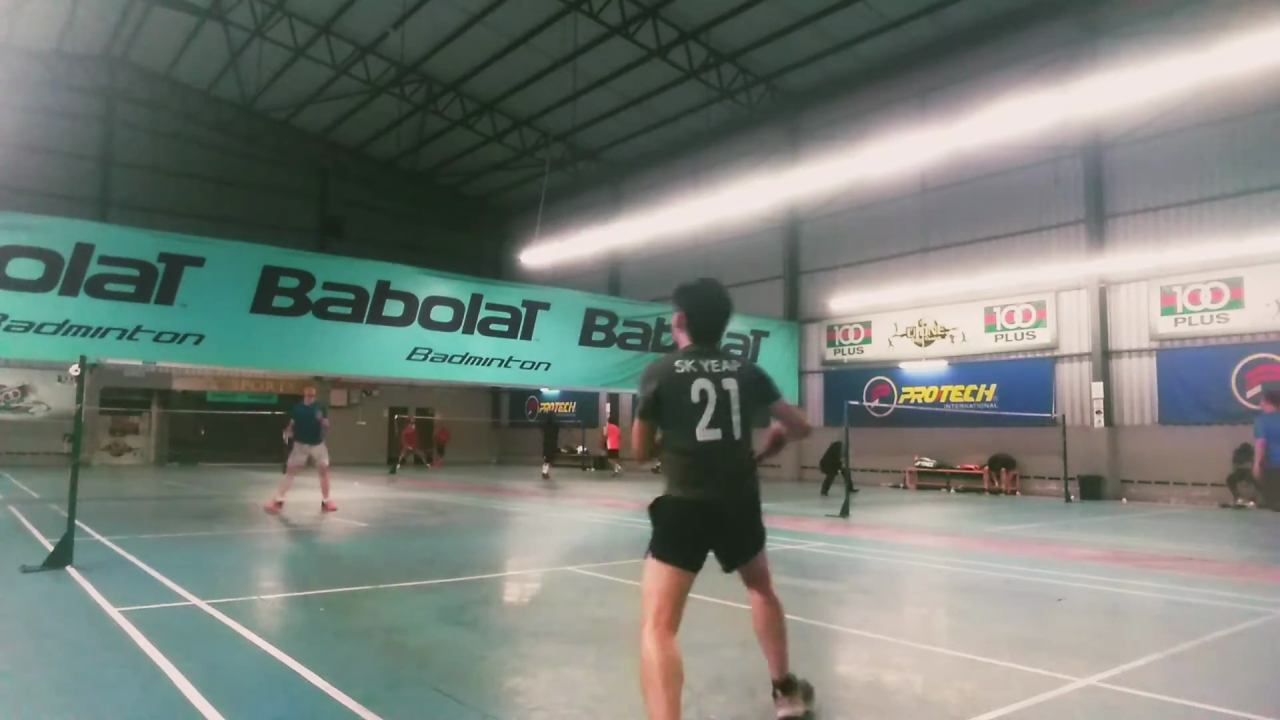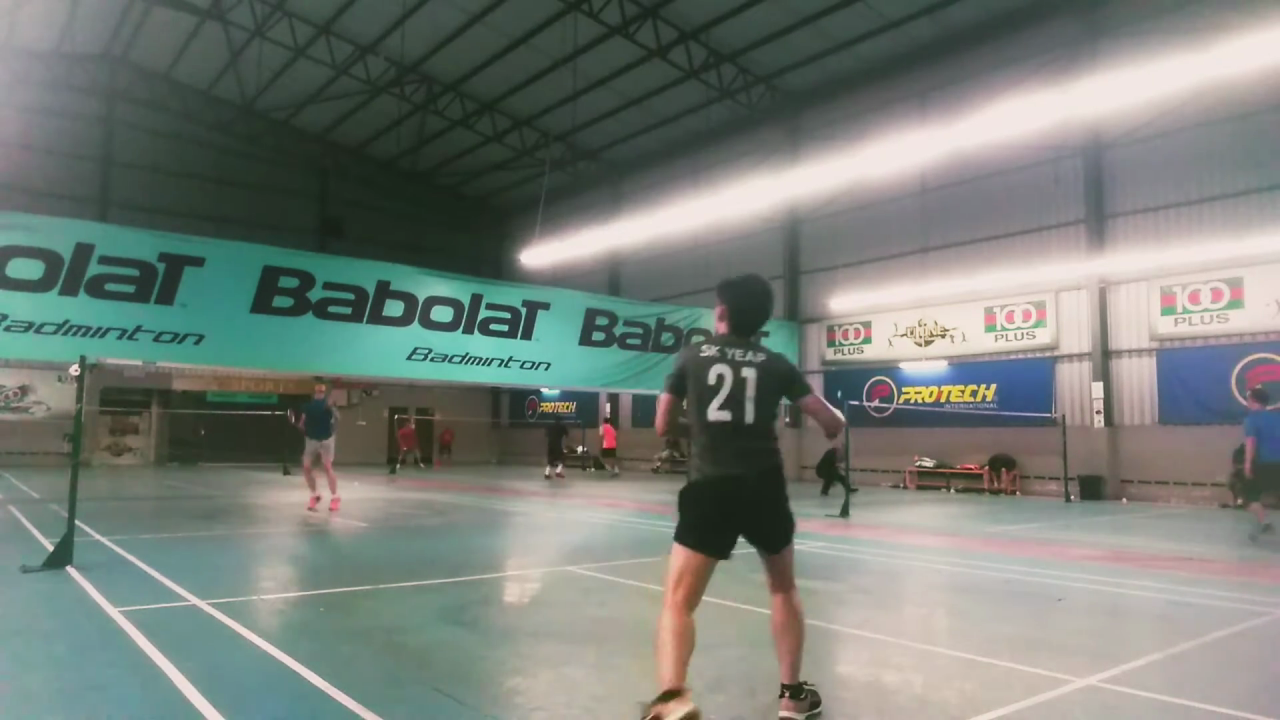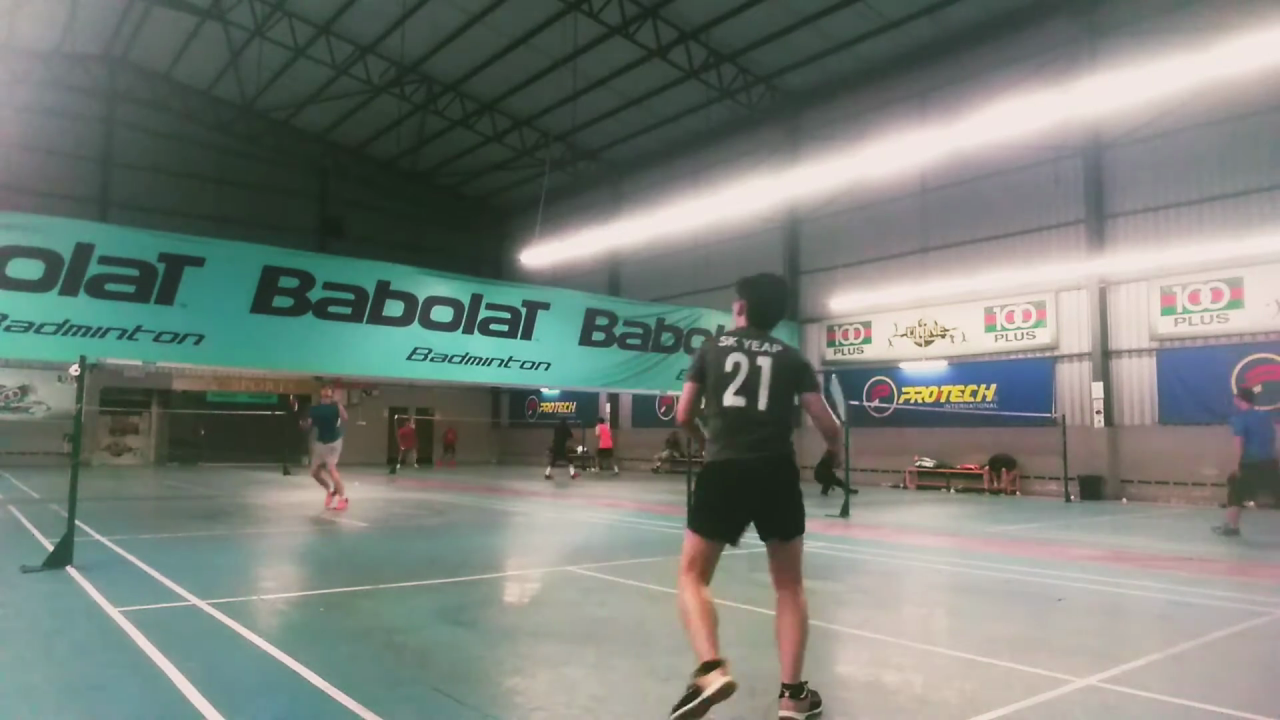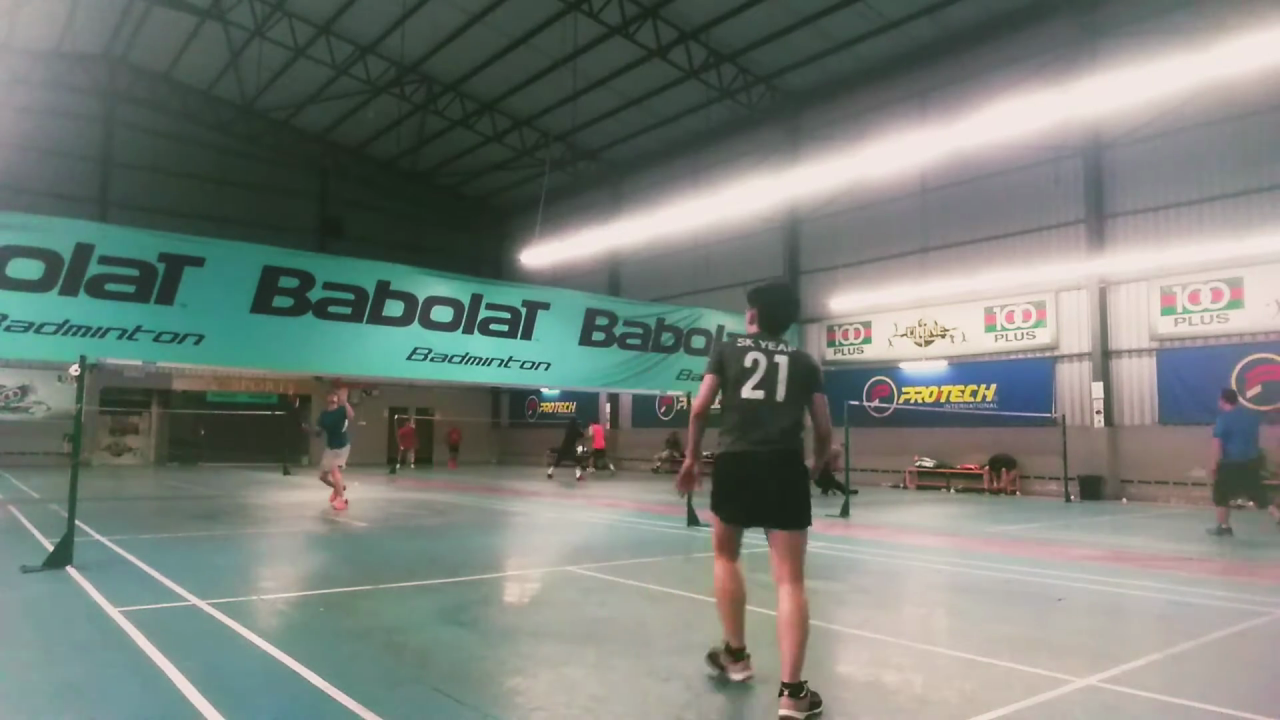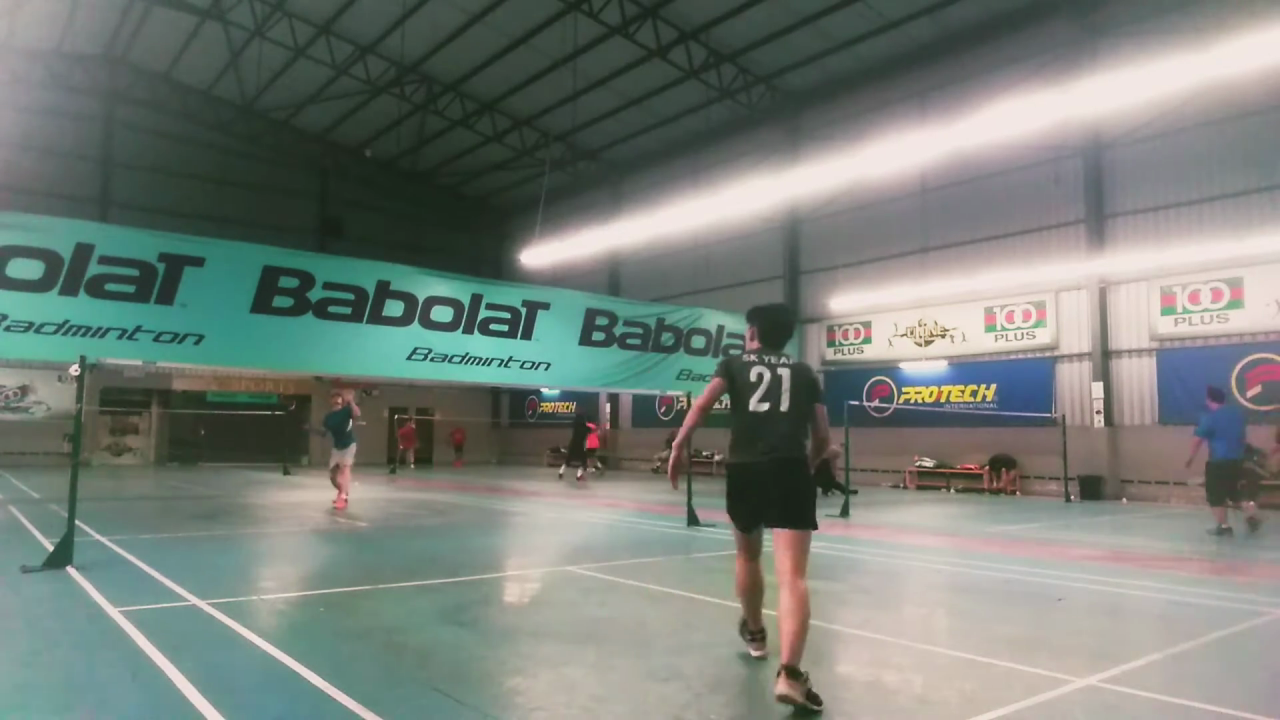
dt=0.1s
person 1, frame 1
left shoulder: (660, 372)
right shoulder: (746, 370)
left elbow: (641, 448)
right elbow: (800, 427)
right wrist: (764, 447)
left hip: (686, 508)
right hip: (740, 501)
left knee: (657, 629)
right knee: (760, 586)
person 1, frame 2
left shoulder: (692, 357)
right shoulder: (777, 364)
left elbow: (663, 426)
right elbow: (832, 423)
right wrist: (833, 425)
left hip: (710, 487)
right hip: (764, 487)
left knee: (677, 602)
right knee: (783, 589)
person 1, frame 3
left shoulder: (711, 348)
right shoulder: (791, 357)
left elbow: (684, 416)
right elbow: (828, 427)
right wrist: (835, 448)
left hip: (722, 472)
right hip: (777, 474)
left knee: (692, 577)
right knee: (789, 586)
left ankle: (711, 670)
person 1, frame 4
left shoulder: (729, 349)
right shoulder: (803, 361)
left elbow: (699, 409)
right elbow: (824, 430)
left wrist: (690, 458)
right wrist: (817, 464)
left hip: (736, 464)
right hip: (786, 465)
left knee: (725, 558)
right knee: (790, 579)
left ankle: (734, 653)
person 1, frame 5
left shoulder: (735, 363)
right shoulder: (804, 372)
left elbow: (703, 402)
right elbow: (822, 436)
left wrist: (678, 447)
right wrist: (808, 464)
left hip: (745, 473)
right hip: (792, 473)
left knee: (747, 556)
right knee: (793, 577)
left ankle: (755, 633)
right ankle: (790, 673)
